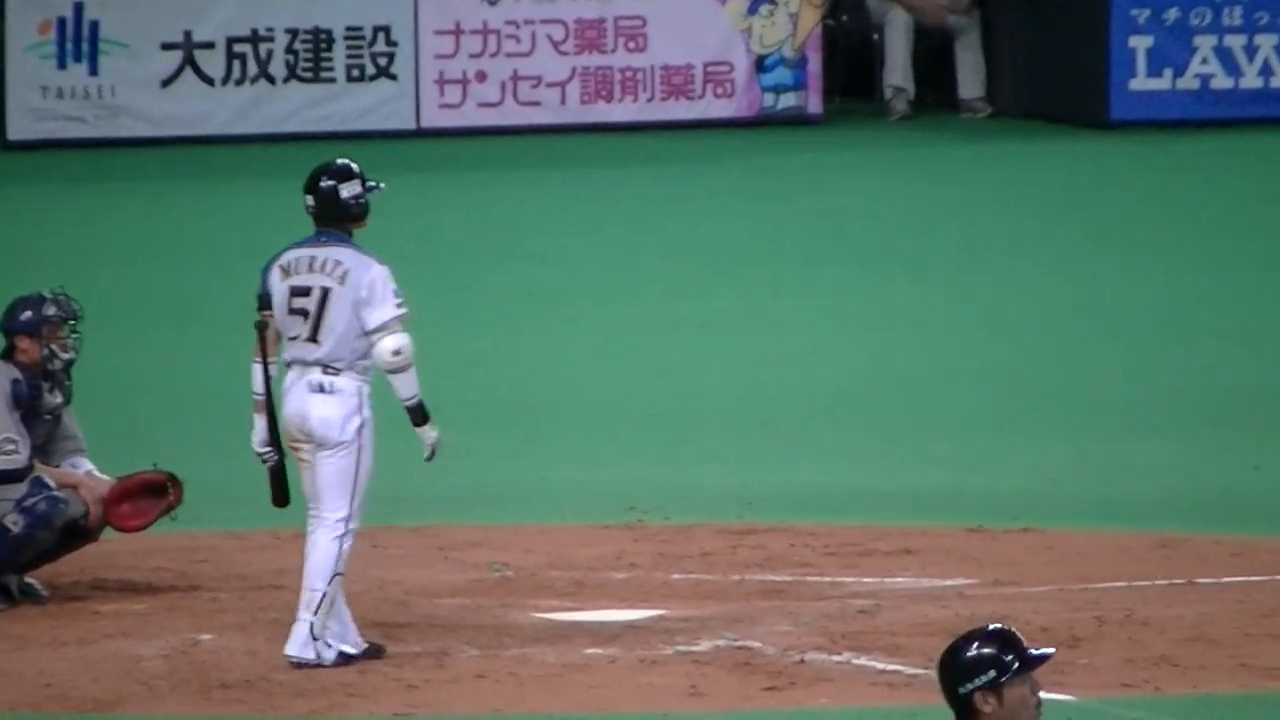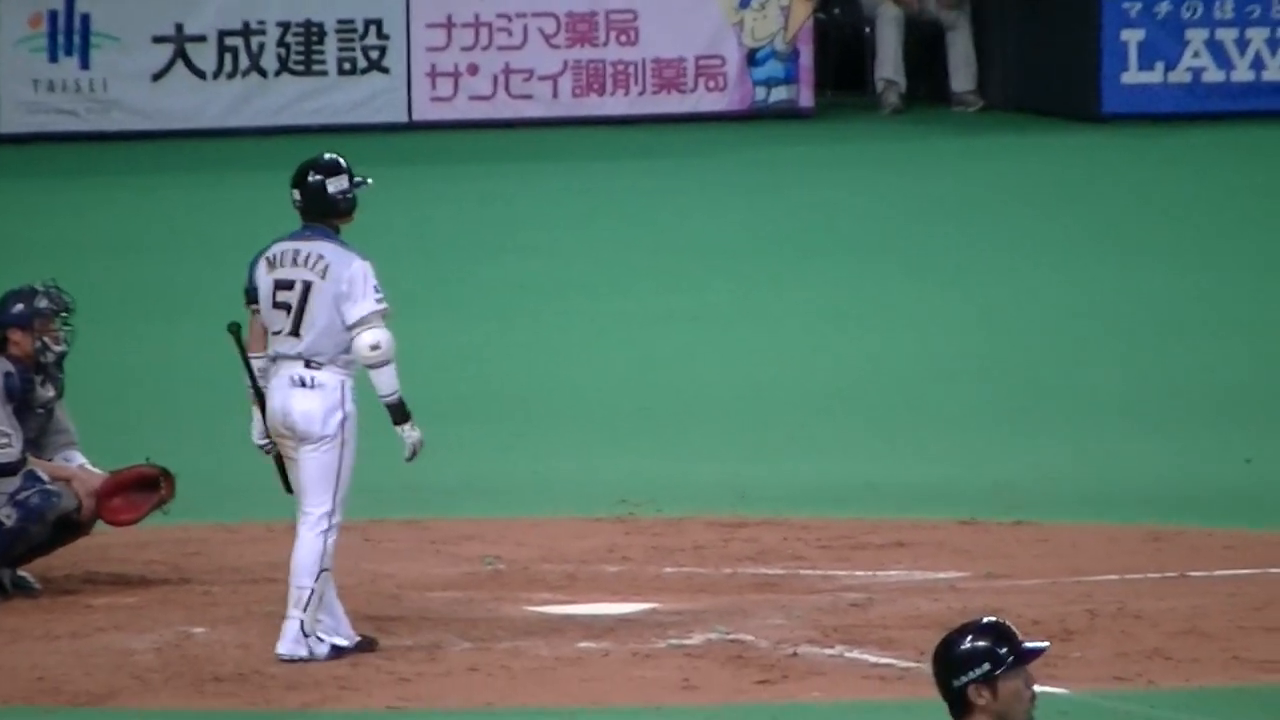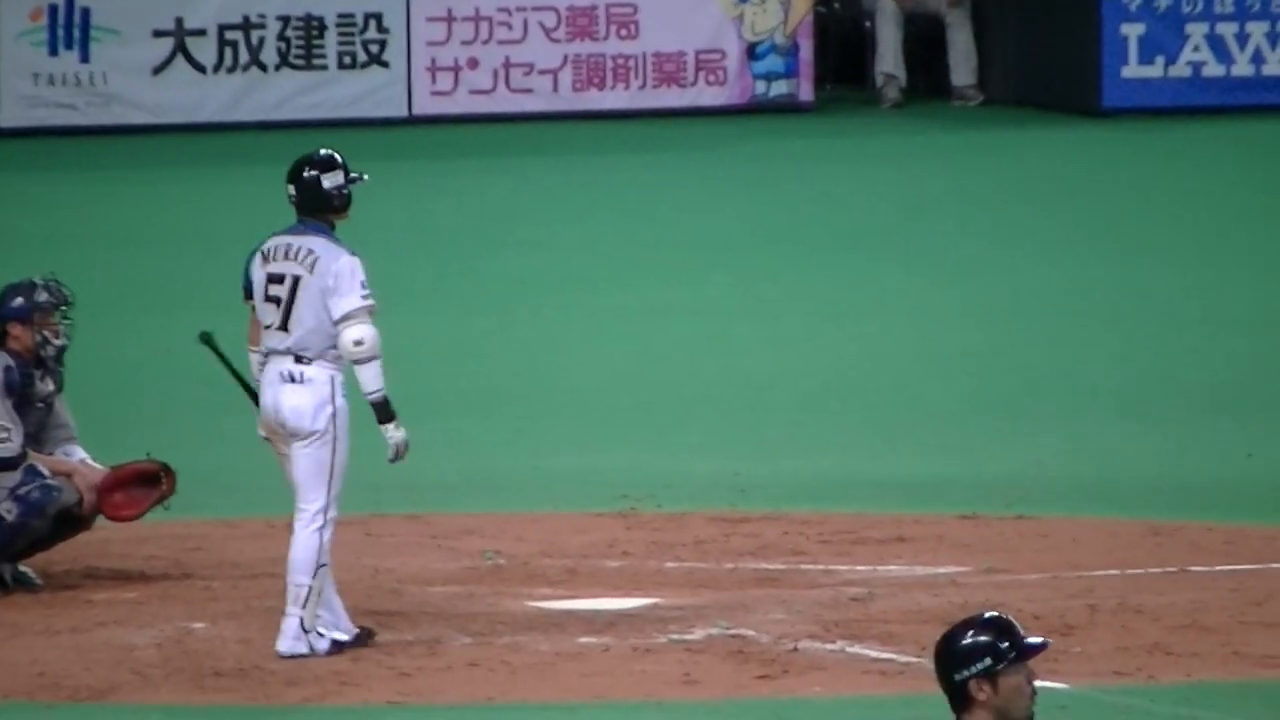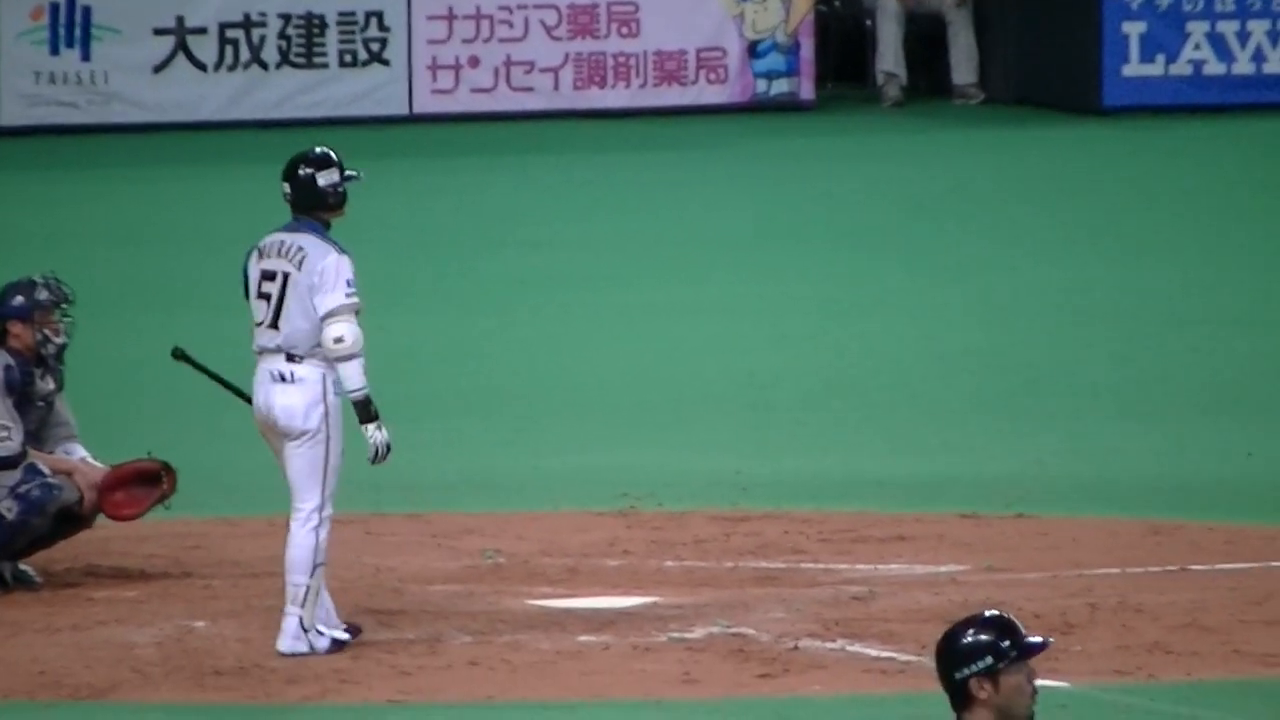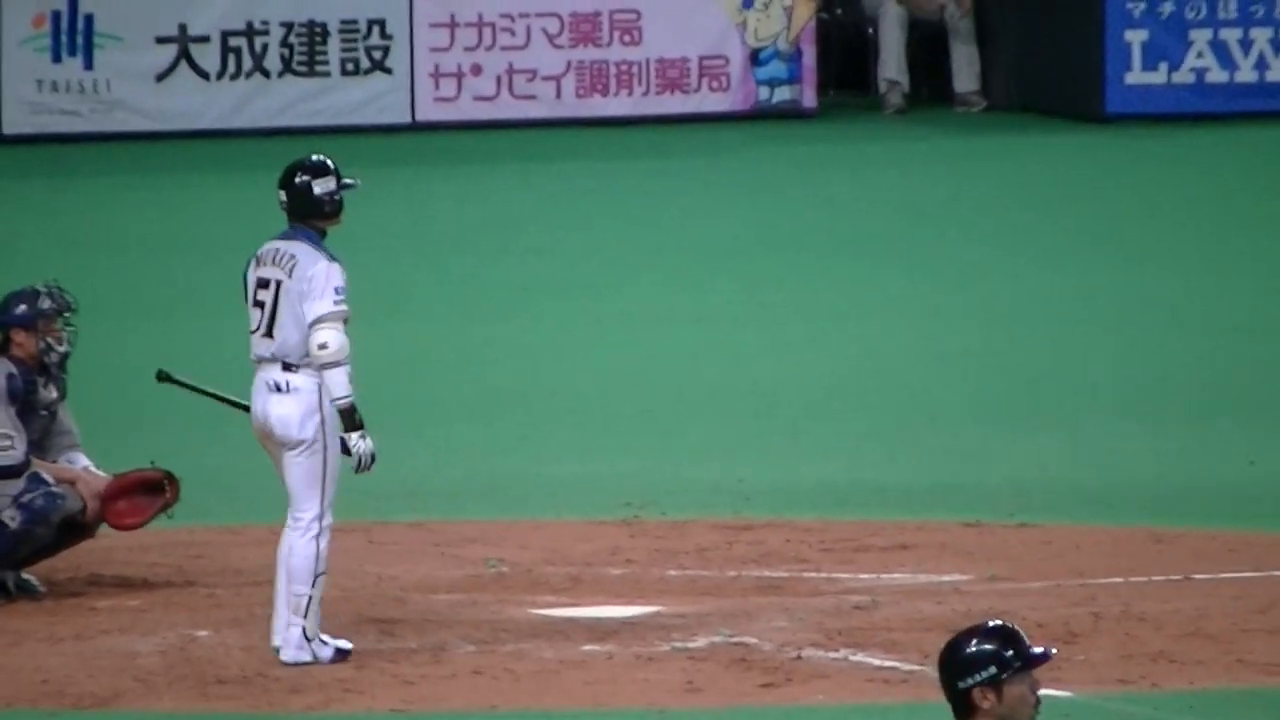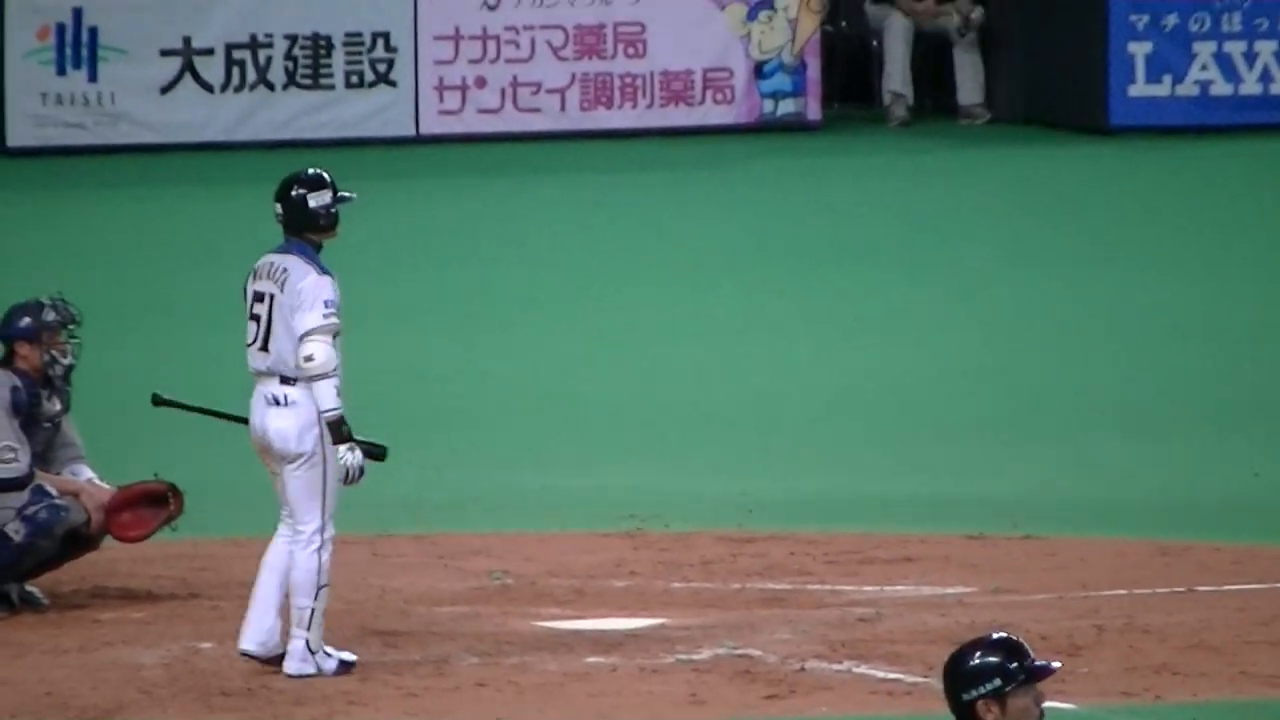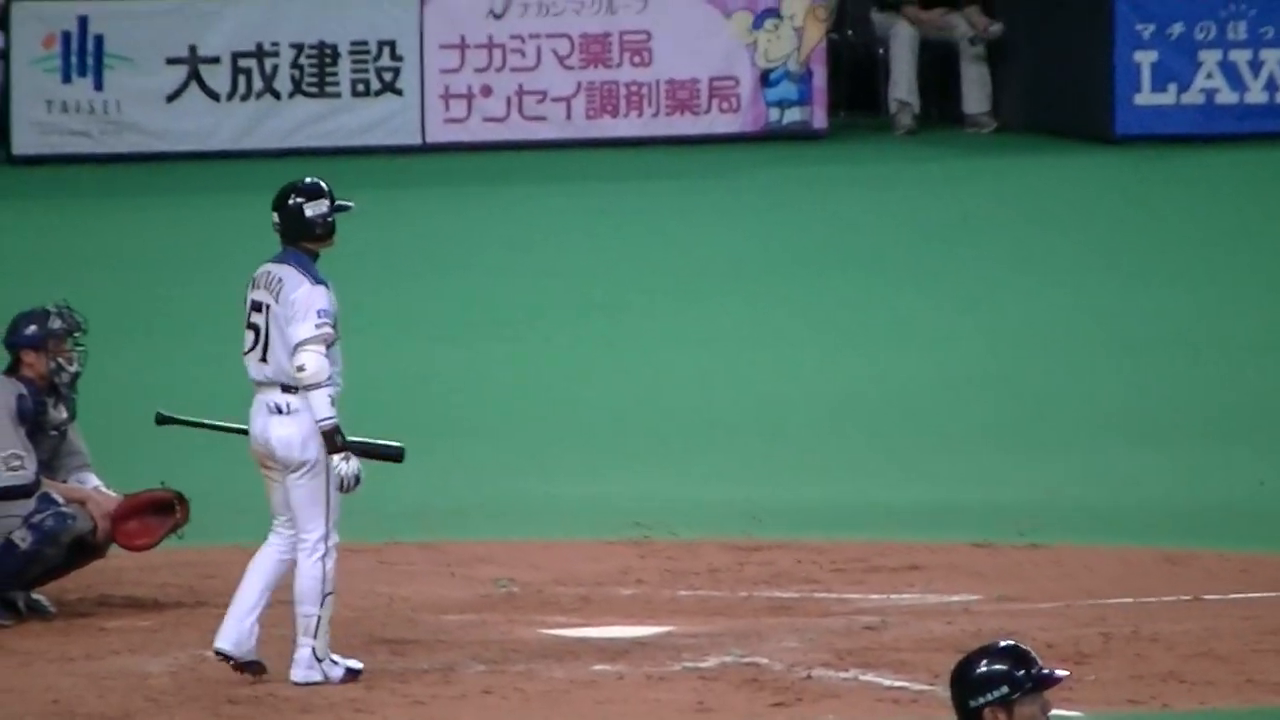
dt=0.1s
person 1, frame 1
left shoulder: (281, 264)
right shoulder: (367, 270)
left elbow: (268, 347)
right elbow: (393, 353)
left wrist: (261, 417)
right wrist: (421, 418)
left hip: (296, 397)
right hip: (342, 401)
left knee: (322, 521)
right knee: (337, 525)
left ankle: (339, 636)
right ankle: (308, 638)
person 1, frame 2
left shoulder: (268, 257)
right shoulder: (349, 265)
left elbow: (256, 340)
right elbow: (373, 348)
left wrist: (258, 413)
right wrist: (402, 417)
left hip: (281, 391)
right hip: (326, 396)
left knee: (312, 516)
right knee: (321, 519)
left ankle: (331, 629)
right ankle: (298, 634)
person 1, frame 3
left shoulder: (264, 252)
right shoulder: (338, 260)
left elbow: (254, 335)
right elbow: (358, 345)
right wrist: (386, 415)
left hip: (273, 387)
right hip: (316, 390)
left knee: (310, 510)
right knee: (316, 514)
left ankle: (330, 619)
right ankle: (300, 631)
person 1, frame 4
left shoulder: (262, 249)
right shoulder: (328, 257)
left elbow: (258, 329)
right elbow: (341, 343)
right wrist: (369, 415)
left hip: (267, 385)
right hip: (309, 389)
left knee: (306, 508)
right knee: (311, 512)
left ankle: (318, 617)
right ankle: (298, 630)
person 1, frame 5
left shoulder: (262, 256)
right shoulder: (320, 264)
right elbow: (328, 351)
right wrist: (353, 423)
left hip: (264, 394)
right hip: (302, 399)
left knee: (301, 515)
right knee: (313, 521)
left ankle: (292, 624)
right ankle: (302, 640)
person 1, frame 6
left shoulder: (261, 269)
right shoulder: (312, 278)
right elbow: (317, 363)
right wrist: (343, 436)
left hip: (263, 407)
right hip: (300, 412)
left knee: (293, 527)
right knee: (313, 534)
left ankle: (260, 635)
right ankle: (305, 652)
person 1, frame 7
left shoulder: (262, 277)
right shoulder: (308, 287)
right elbow: (311, 373)
right wrist: (338, 444)
left hip: (263, 416)
right hip: (299, 423)
left knee: (285, 533)
right knee: (317, 542)
left ankle: (235, 637)
right ankle: (312, 658)
person 2, frame 1
left shoulder: (53, 384)
left elbow: (70, 454)
left wrist: (102, 485)
right wrist: (79, 482)
left knee: (97, 505)
right knee: (51, 502)
person 2, frame 2
left shoulder: (45, 377)
left elbow: (62, 447)
left wrist: (94, 478)
right wrist: (72, 475)
left knee: (91, 497)
right knee: (43, 495)
person 2, frame 3
left shoulder: (46, 371)
left elbow: (62, 441)
left wrist: (94, 472)
right wrist: (73, 469)
left knee: (89, 494)
right knee: (44, 490)
person 2, frame 4
left shoulder: (46, 370)
left elbow: (62, 440)
left wrist: (95, 471)
right wrist: (73, 468)
left knee: (90, 492)
right knee: (44, 488)
person 2, frame 5
left shoulder: (48, 379)
left elbow: (65, 449)
left wrist: (97, 479)
right wrist: (76, 477)
left knee: (92, 502)
right knee: (46, 497)
person 2, frame 6
left shoulder: (52, 391)
left elbow: (69, 461)
left wrist: (101, 492)
right wrist: (80, 489)
left knee: (97, 514)
right knee: (50, 509)
person 2, frame 7
left shoulder: (58, 400)
left elbow: (76, 469)
left wrist: (108, 499)
right wrist: (87, 496)
left knee: (101, 522)
right knee: (58, 517)
